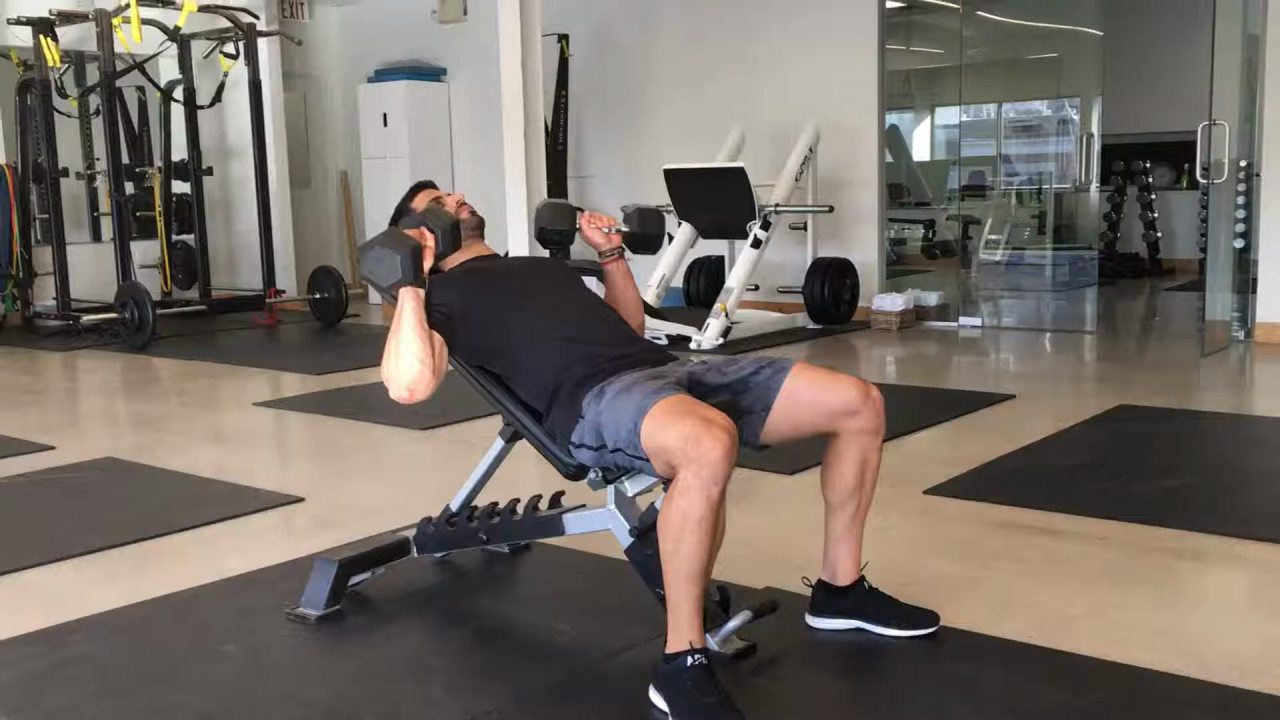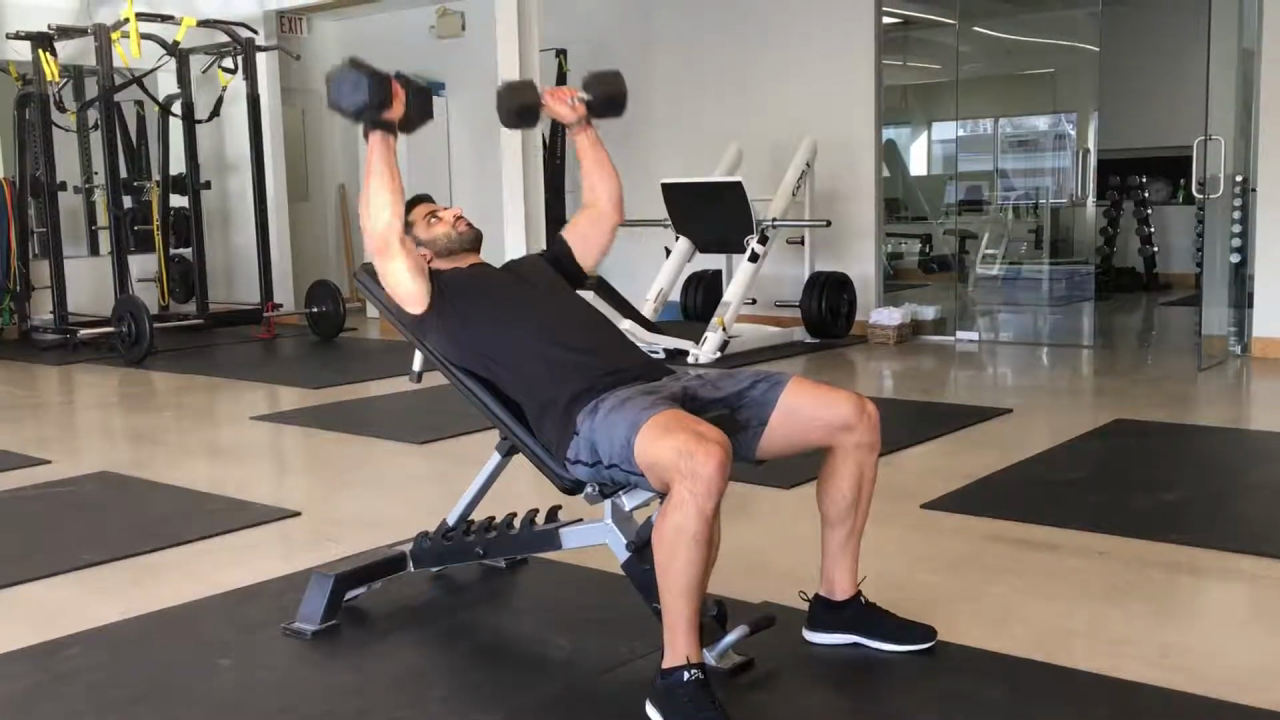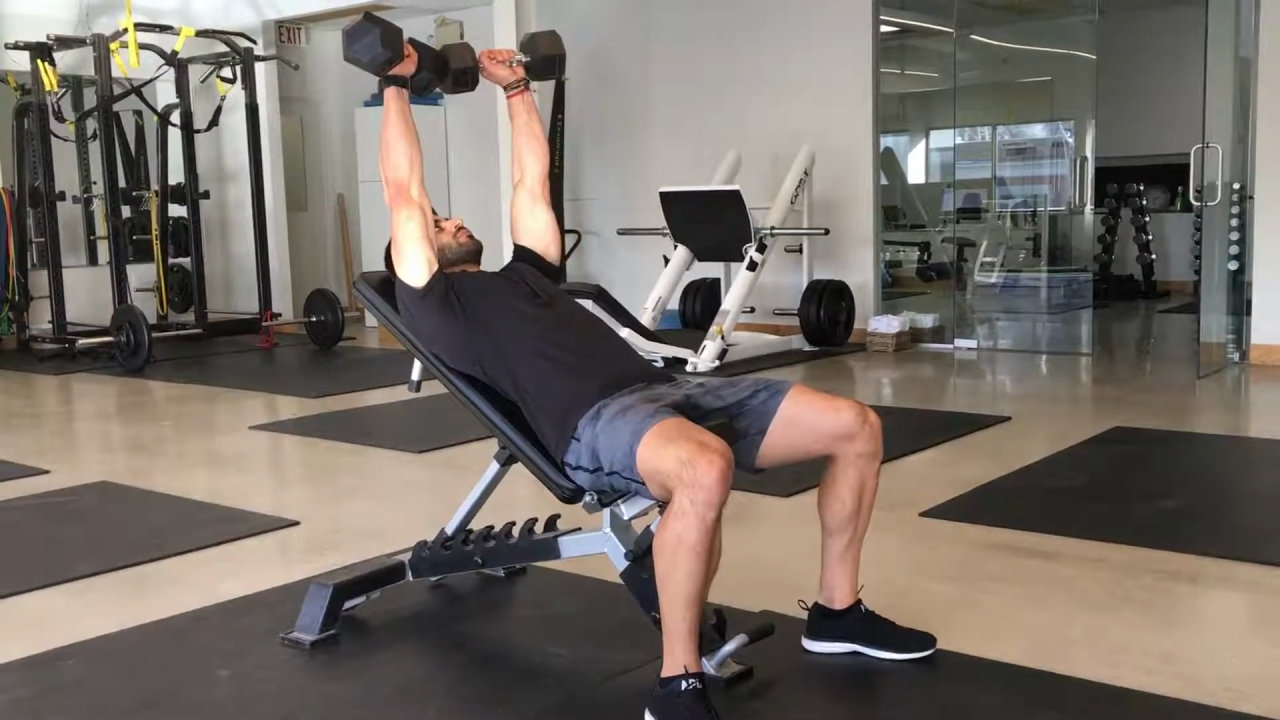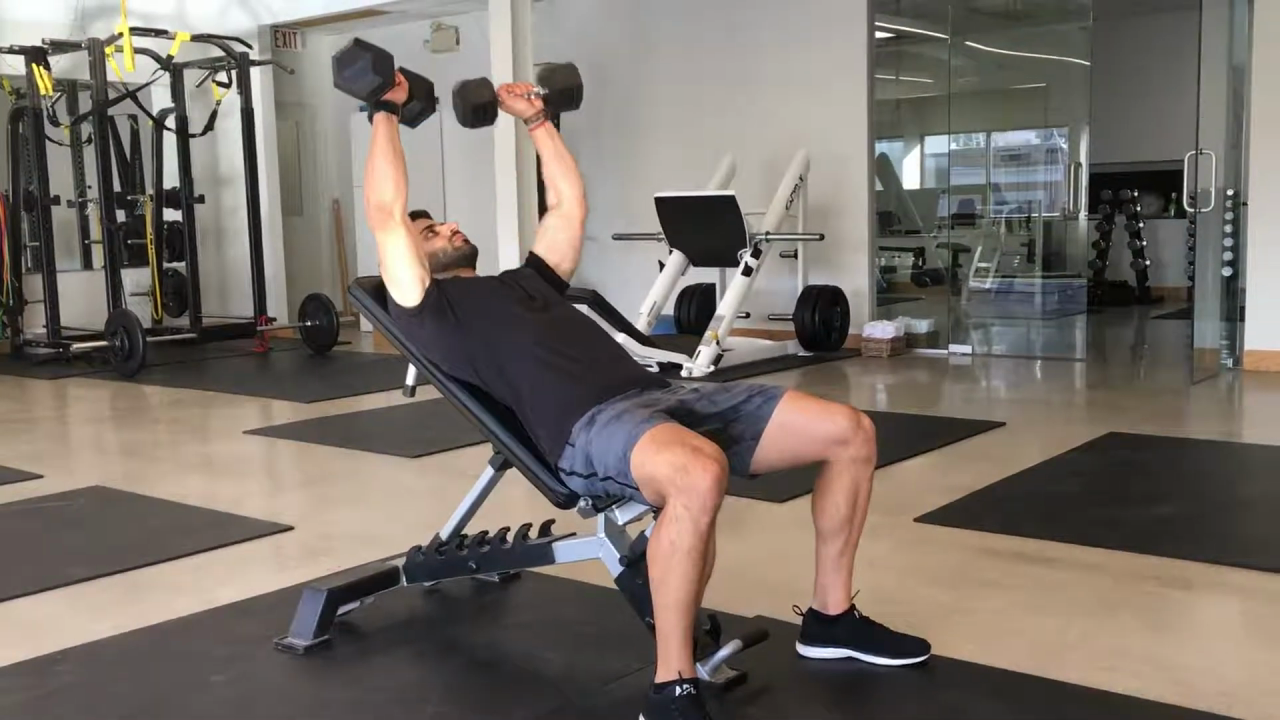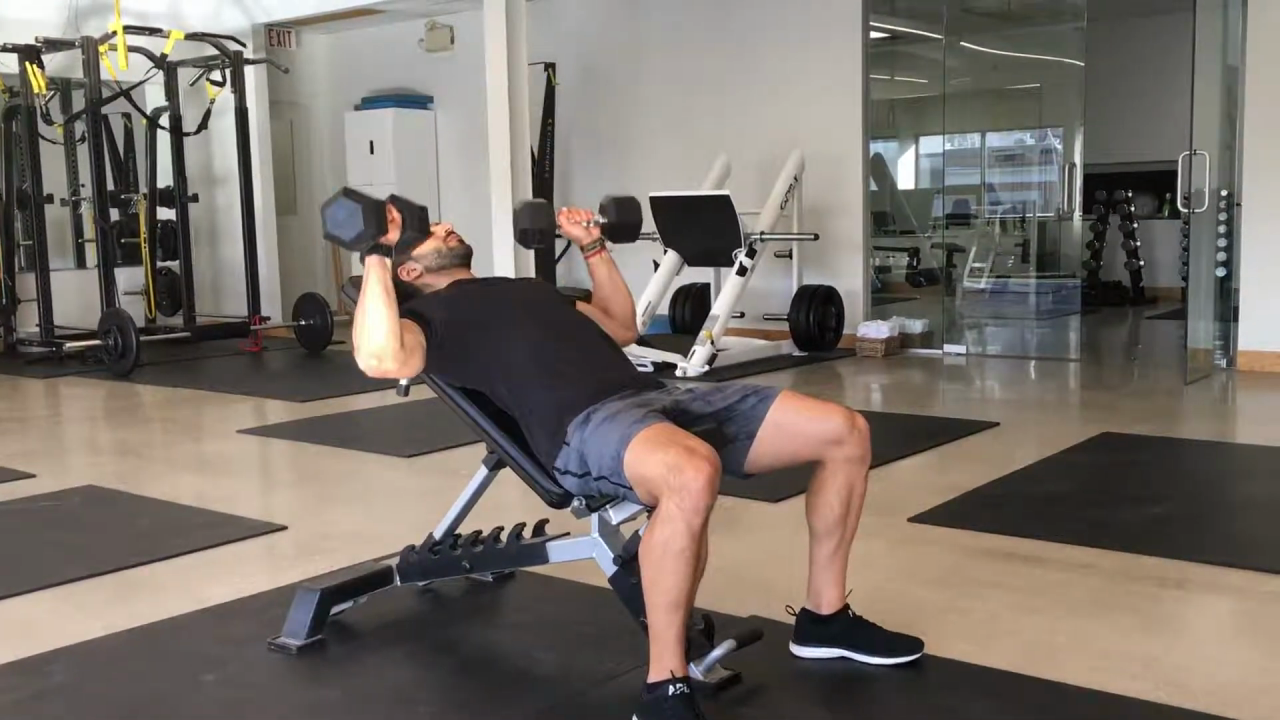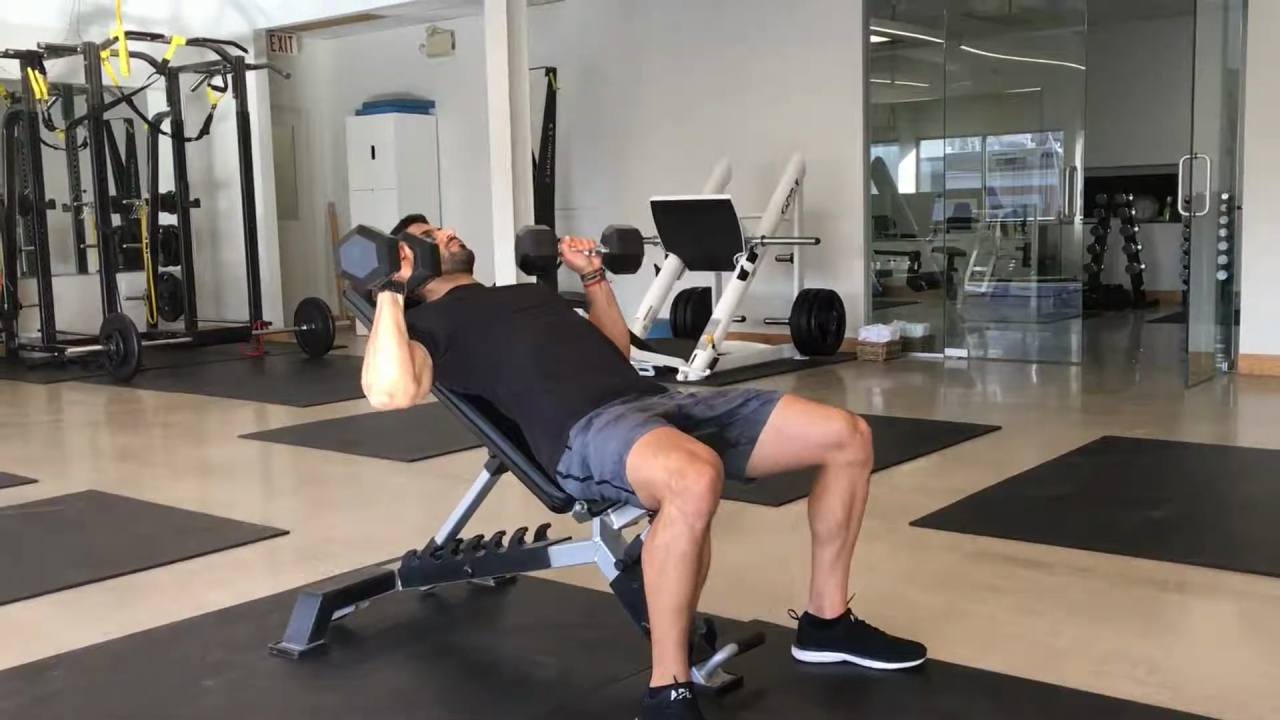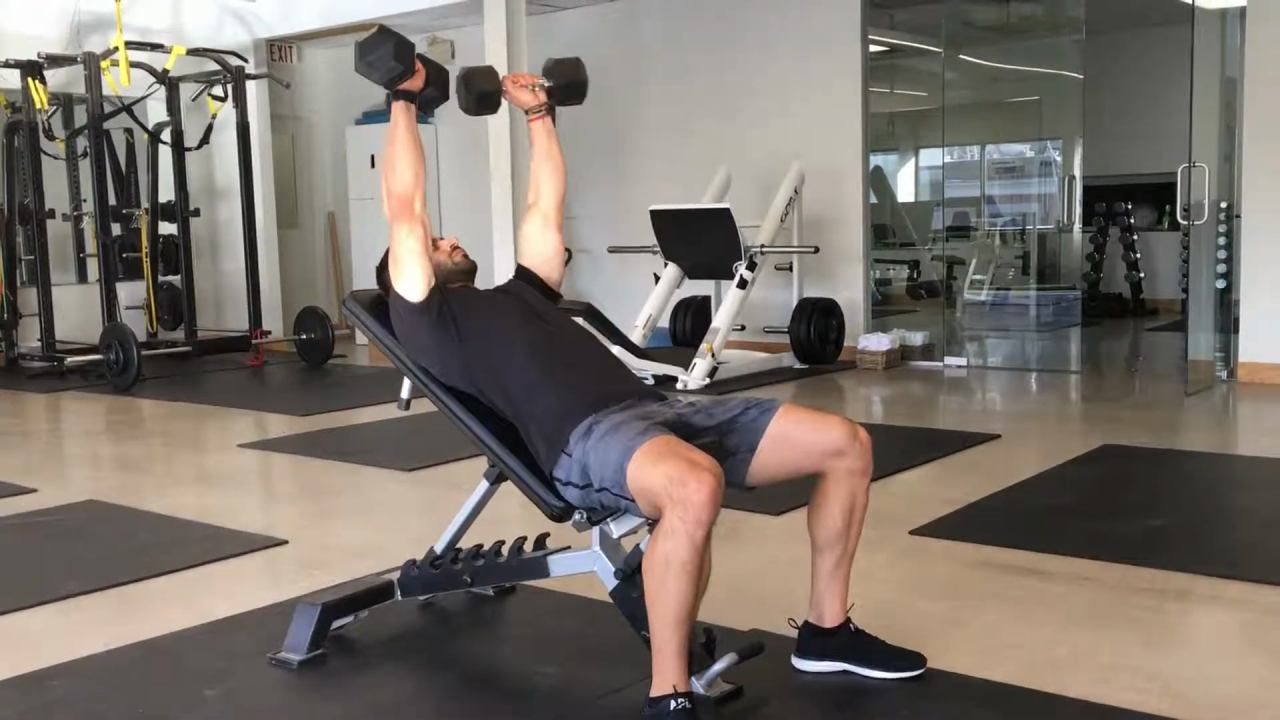
dt=0.7s
person 1, frame 1
left shoulder: (538, 262)
right shoulder: (444, 294)
right elbow: (407, 386)
left wrist: (611, 254)
right wrist: (410, 283)
left hip: (664, 368)
right hip: (595, 397)
left knee: (858, 402)
right knee: (708, 445)
left ankle: (841, 589)
right ankle: (682, 663)
person 1, frame 2
left shoulder: (531, 269)
right shoulder: (437, 299)
left elbow: (605, 210)
right elbow: (382, 240)
left wrist: (579, 127)
right wrist: (380, 133)
left hip: (663, 381)
right hip: (591, 414)
left knee: (855, 419)
right knee: (703, 459)
left ankle: (837, 602)
person 1, frame 3
left shoulder: (526, 271)
right shoulder: (436, 303)
left elbow: (531, 179)
right elbow: (403, 193)
left wrist: (516, 88)
right wrist: (397, 84)
left hip: (662, 388)
right hip: (592, 421)
left knee: (857, 427)
right knee: (706, 469)
left ankle: (837, 611)
person 1, frame 4
left shoulder: (523, 280)
right shoulder: (433, 308)
left elbow: (569, 203)
right elbow: (386, 217)
left wrist: (535, 119)
right wrist: (386, 112)
left hip: (657, 394)
right hip: (588, 428)
left knee: (850, 432)
right knee: (699, 475)
left ankle: (831, 616)
person 1, frame 5
left shoulder: (524, 286)
right shoulder: (428, 313)
left elbow: (621, 329)
right elbow: (380, 360)
left wrist: (592, 249)
right wrist: (378, 255)
left hip: (651, 395)
right hip: (583, 425)
left knee: (845, 432)
right knee: (692, 476)
left ankle: (824, 618)
person 1, frame 6
left shoulder: (526, 290)
right shoulder: (433, 321)
right elbow: (389, 392)
left wrist: (593, 277)
right wrist: (391, 290)
left hip: (654, 398)
right hip: (586, 429)
left knee: (847, 436)
right knee: (694, 480)
left ankle: (826, 621)
person 1, frame 7
left shoulder: (521, 292)
right shoulder: (429, 319)
left elbow: (546, 206)
right elbow: (404, 212)
left wrist: (536, 113)
right wrist: (404, 103)
left hip: (655, 410)
right hip: (584, 439)
left knee: (846, 445)
right knee: (695, 489)
left ankle: (826, 630)
